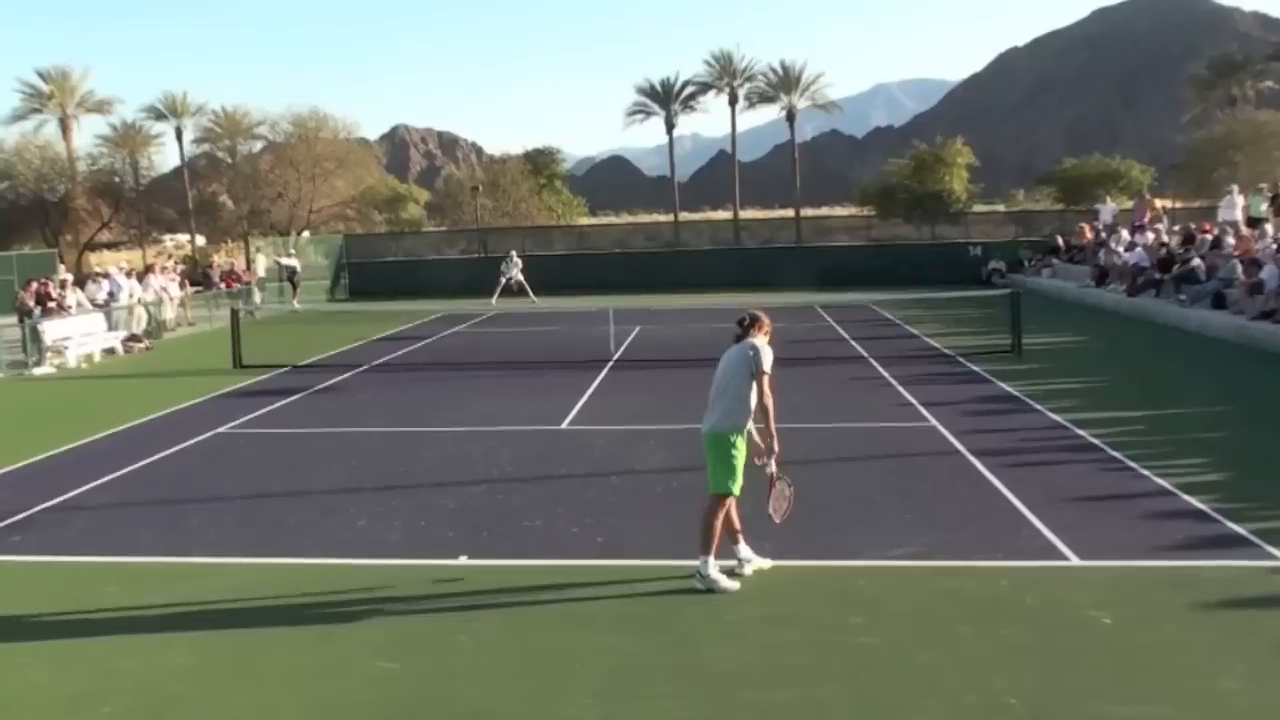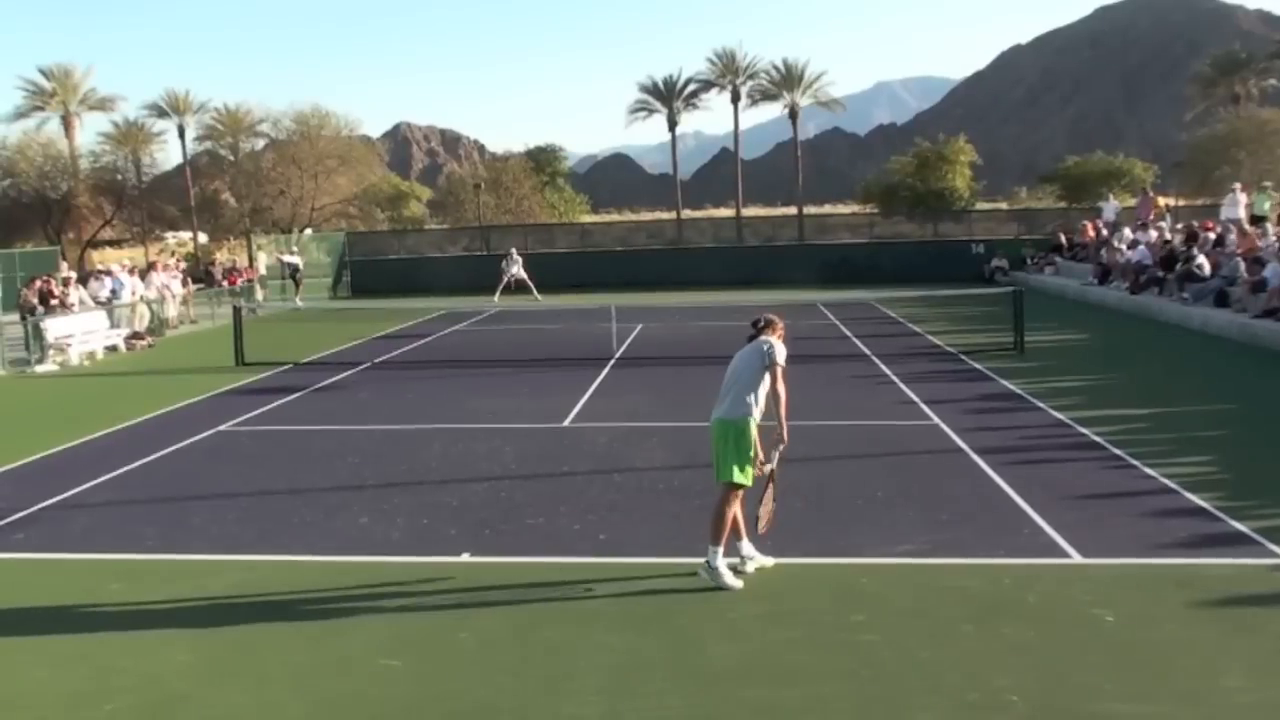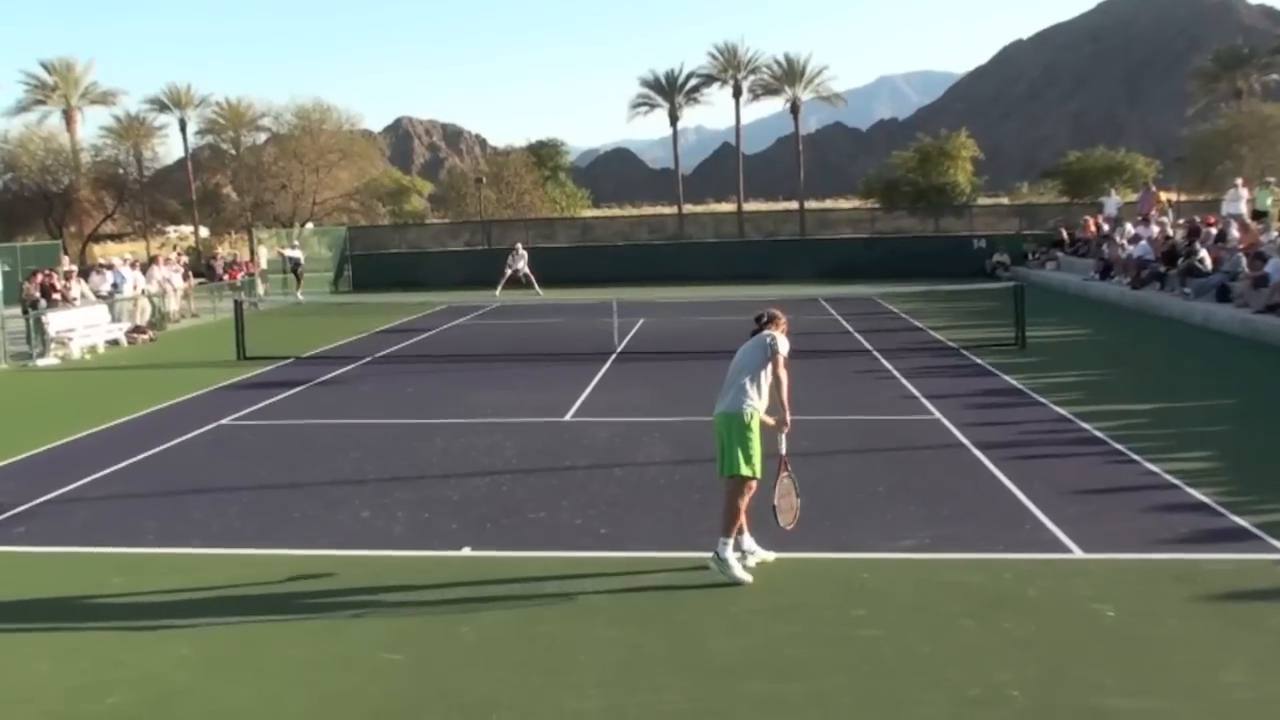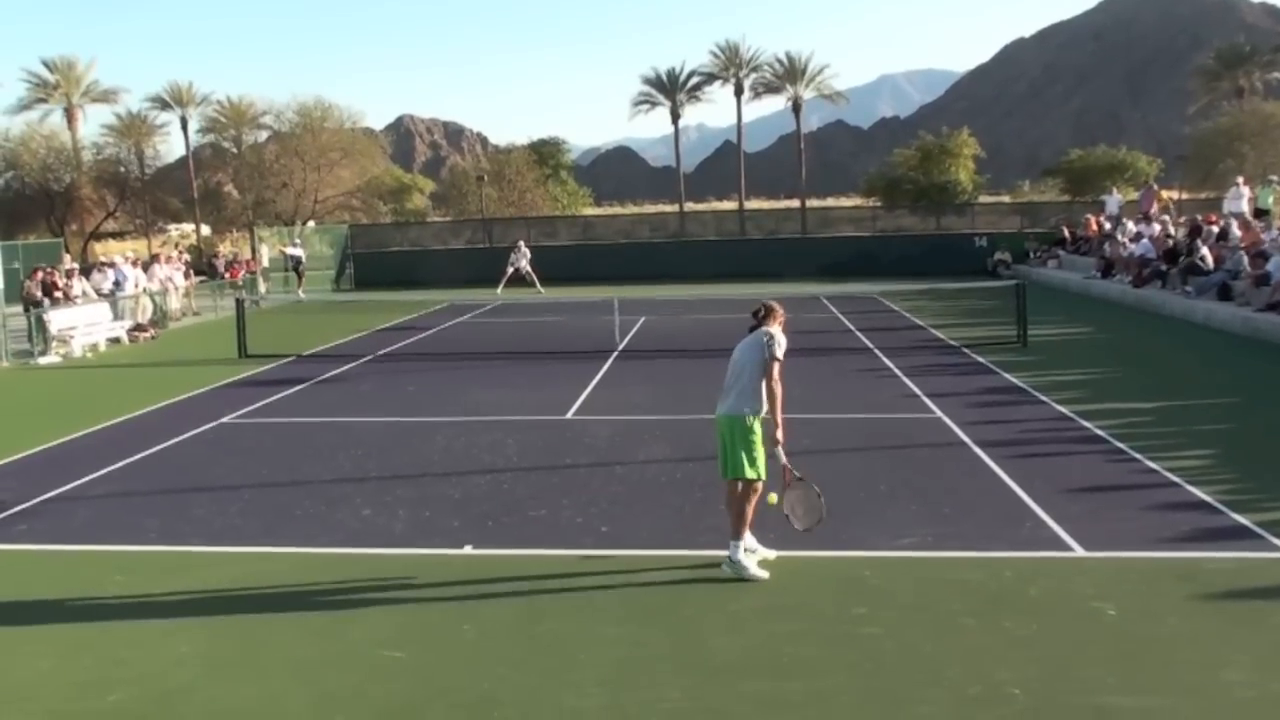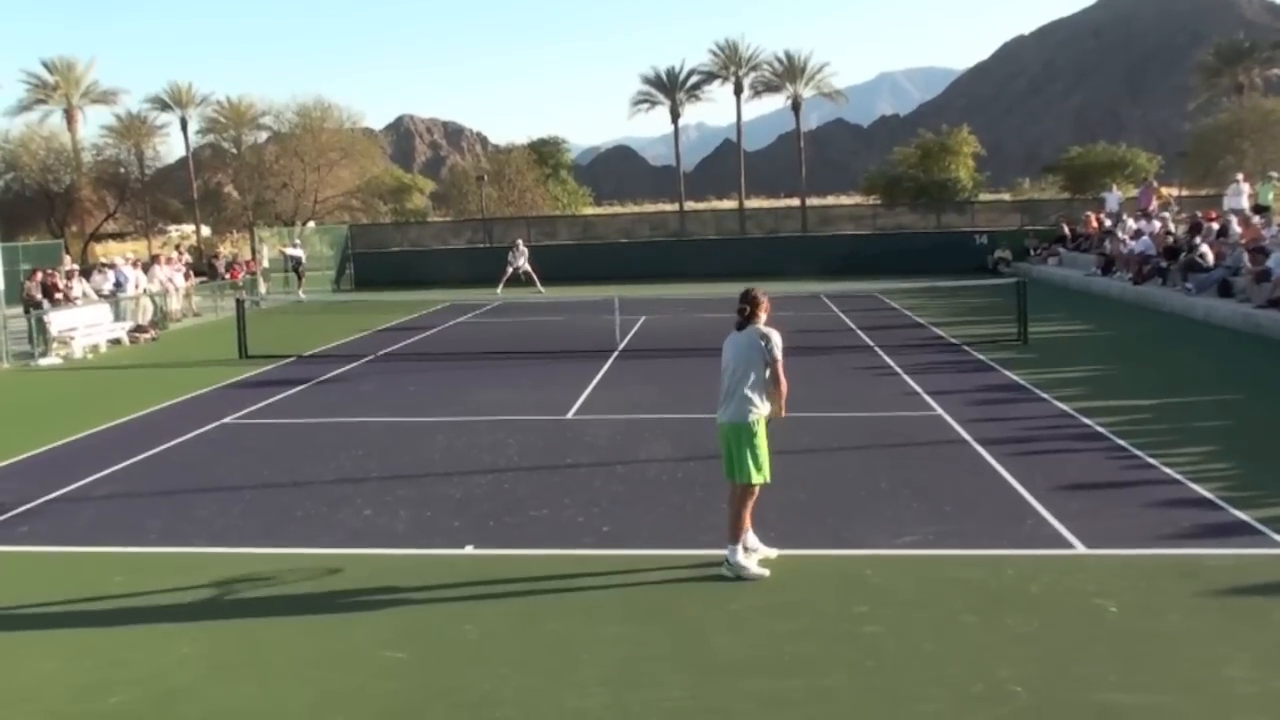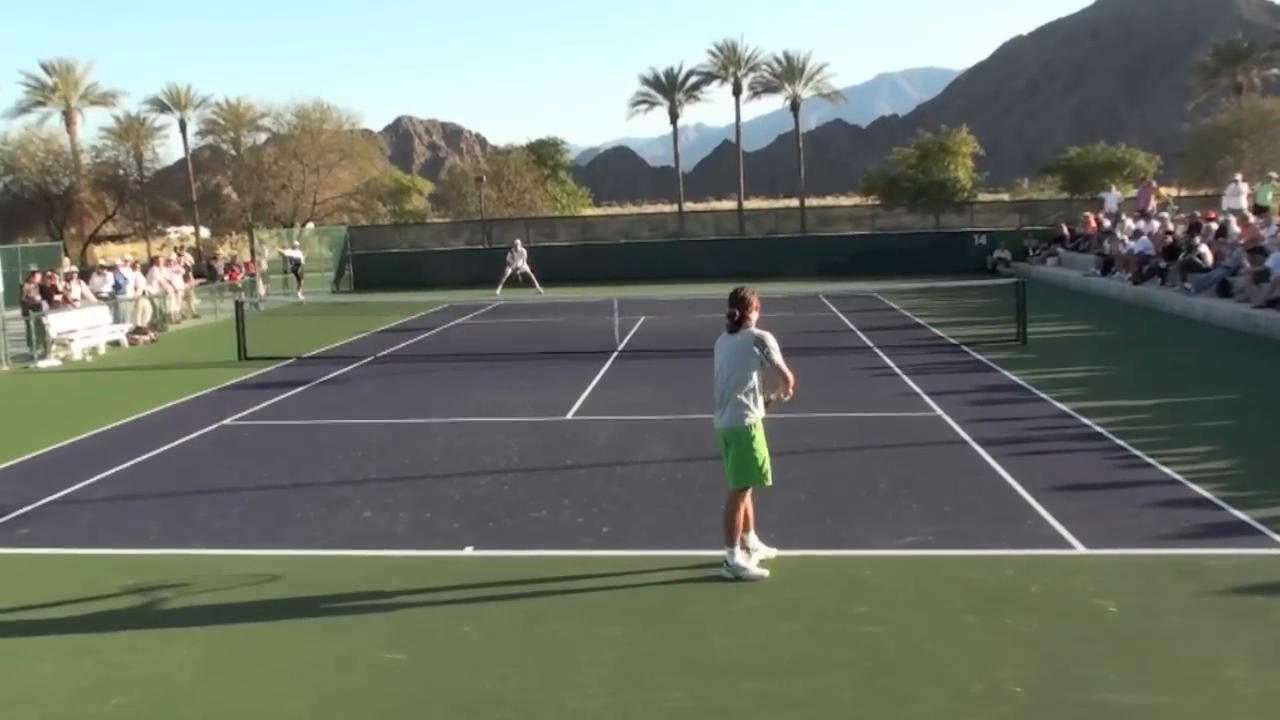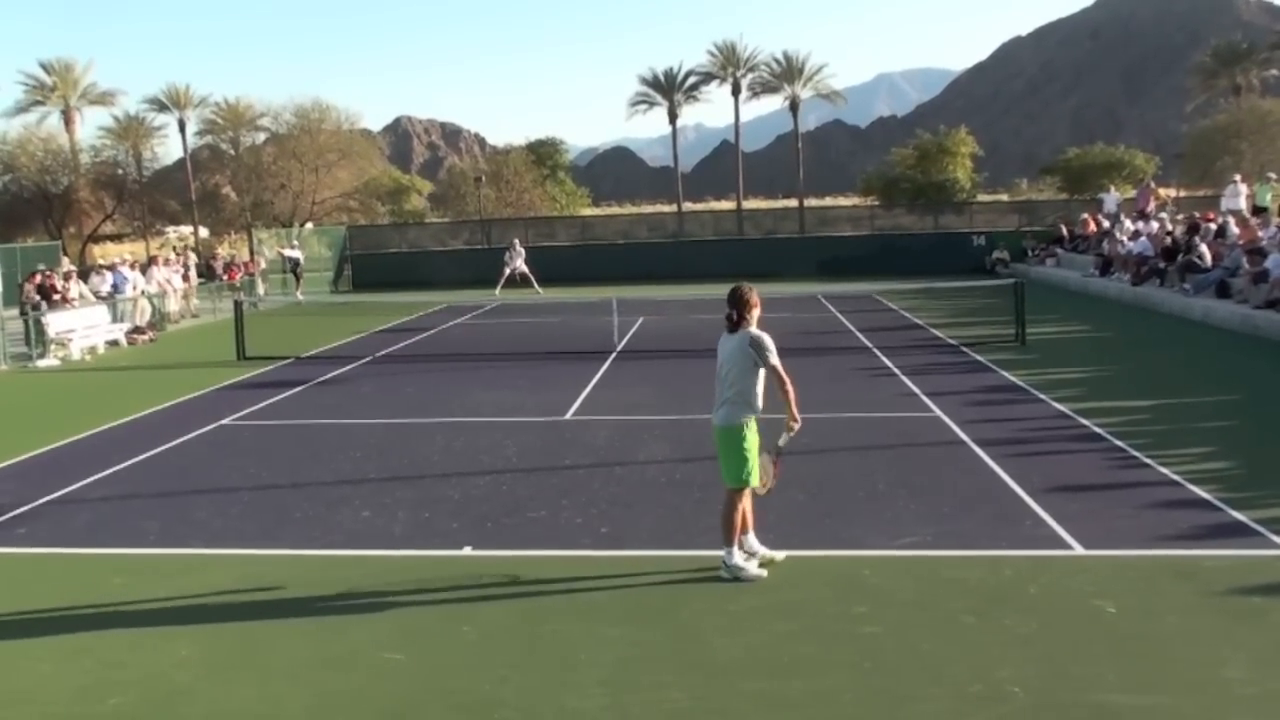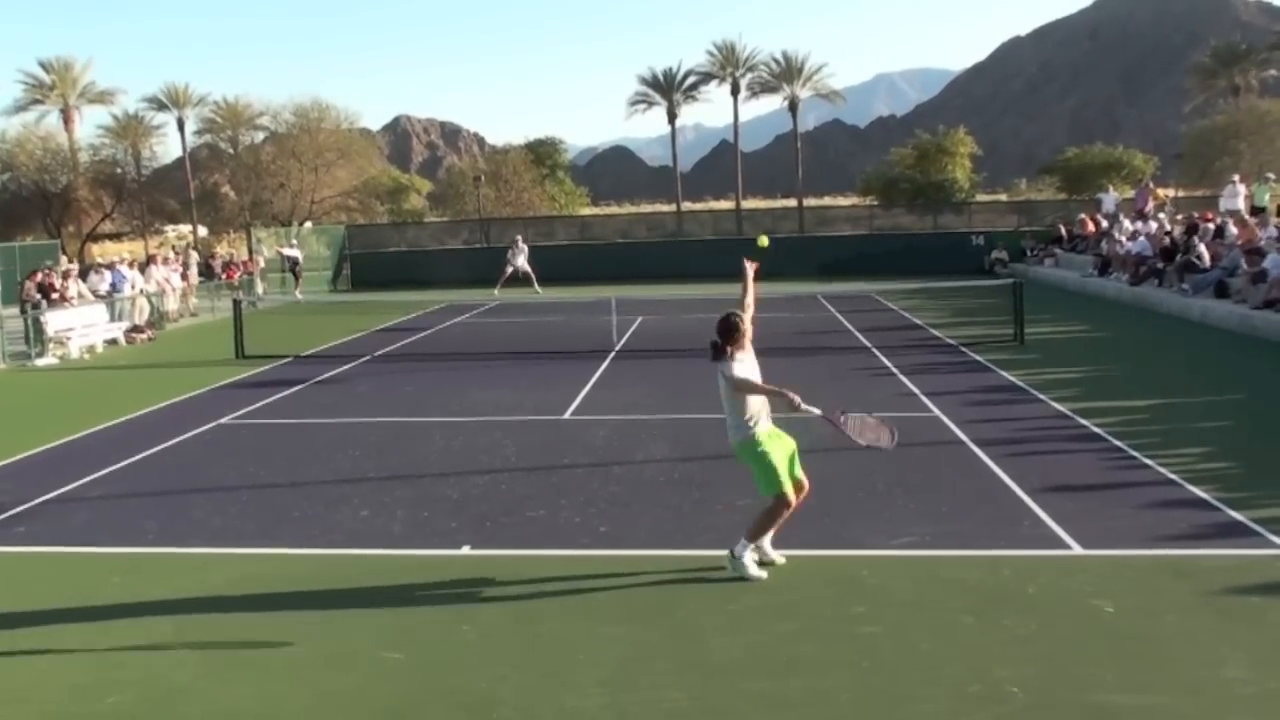
dt=0.3s
person 1, frame 1
left shoulder: (733, 353)
right shoulder: (760, 349)
right elbow: (764, 395)
left wrist: (756, 439)
right wrist: (772, 437)
left hip: (715, 429)
right hip: (728, 431)
left knee: (727, 496)
right knee: (721, 499)
left ankle: (744, 555)
right ankle: (706, 570)
person 1, frame 2
left shoulder: (746, 352)
right shoulder: (774, 346)
right elbow: (777, 385)
left wrist: (757, 450)
right wrist: (782, 427)
left hip: (721, 421)
right hip: (736, 422)
left knee: (733, 490)
right knee: (731, 491)
left ankle: (747, 553)
right ankle: (714, 561)
person 1, frame 3
left shoulder: (750, 346)
right shoulder: (776, 339)
right elbow: (778, 371)
left wrist: (770, 421)
right wrist: (785, 410)
left hip: (724, 414)
right hip: (741, 415)
left knee: (735, 484)
right knee: (745, 484)
left ankle: (747, 547)
right ankle: (723, 553)
person 1, frame 4
left shoulder: (745, 343)
right shoulder: (774, 337)
right elbow: (772, 381)
left wrist: (767, 423)
right wrist: (778, 425)
left hip: (725, 415)
right hip: (744, 416)
left knee: (735, 484)
right knee: (752, 485)
left ankle: (747, 545)
right ankle: (735, 556)
person 1, frame 5
left shoulder: (731, 339)
right shoulder: (768, 336)
right elbow: (779, 383)
left wrist: (766, 405)
right wrist: (779, 408)
left hip: (727, 418)
right hip: (747, 419)
left knee: (739, 486)
right knee: (748, 489)
left ankle: (749, 544)
right ankle: (734, 558)
person 1, frame 6
left shoulder: (722, 340)
right shoulder: (760, 338)
right elbow: (786, 377)
right wrist: (786, 391)
left hip: (724, 422)
right hip: (744, 423)
left knee: (744, 486)
right knee: (739, 491)
left ankle: (751, 545)
right ankle: (733, 560)
person 1, frame 7
left shoulder: (727, 338)
right shoulder: (757, 339)
right elbow: (783, 381)
right wrist: (793, 414)
left hip: (725, 420)
right hip: (738, 423)
left knee: (744, 487)
right knee: (737, 492)
left ankle: (750, 547)
right ankle: (731, 560)
person 1, frame 8
left shoulder: (740, 351)
right shoulder: (730, 367)
left elbow: (747, 309)
right elbow: (744, 384)
left wrist: (749, 277)
right wrist: (781, 392)
left hip: (768, 435)
right hip: (751, 443)
left knee: (800, 488)
right knee: (785, 502)
left ankle: (761, 545)
right ankle: (740, 554)
